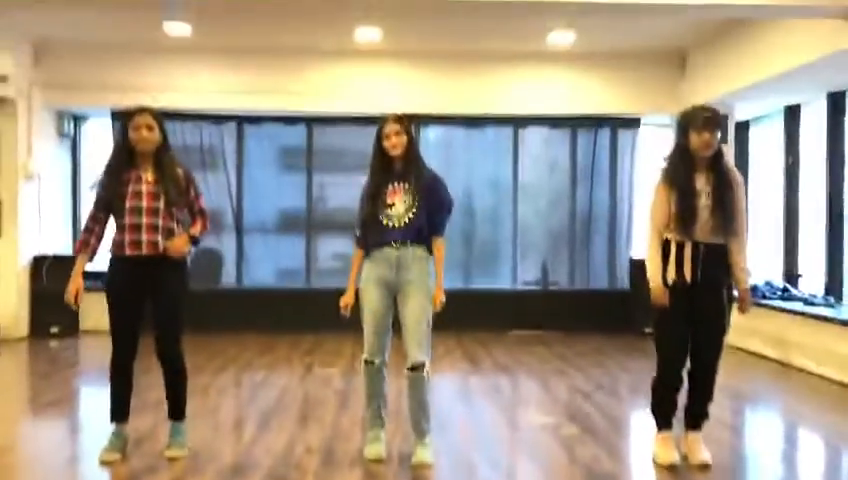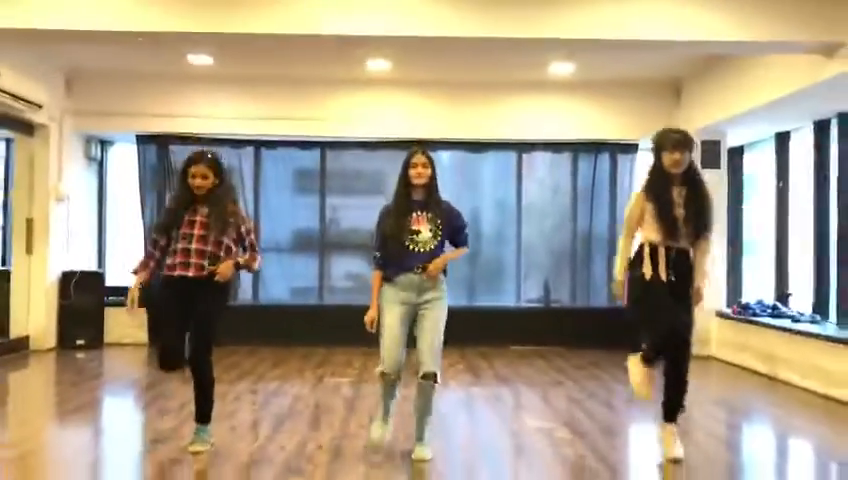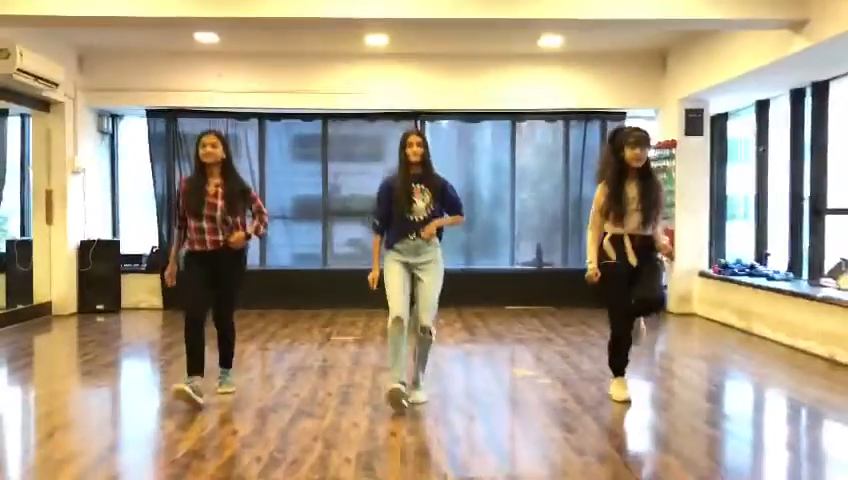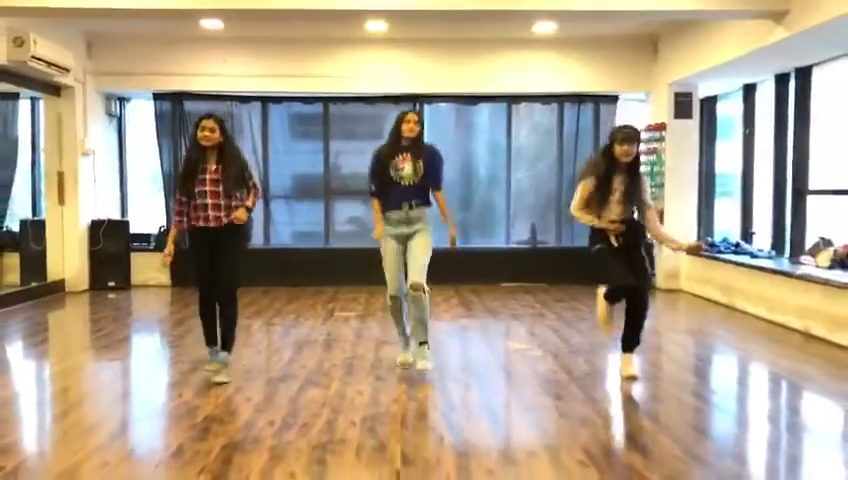
dt=0.5s
person 1, frame 1
left shoulder: (731, 180)
right shoulder: (670, 180)
left elbow: (737, 234)
right elbow: (656, 233)
left wrist: (742, 281)
right wrist: (656, 279)
left hip: (714, 269)
right hip: (676, 267)
left knee: (708, 356)
right knee: (672, 356)
left ankle: (693, 433)
right ankle: (664, 434)
person 1, frame 2
left shoulder: (700, 194)
right shoulder: (648, 193)
left elbow: (703, 240)
right elbow: (627, 233)
left wrist: (698, 280)
right wrist: (621, 274)
left hip: (681, 270)
right hip: (649, 268)
left knee: (680, 351)
right knee: (674, 328)
left ankle: (669, 427)
right ankle: (643, 360)
person 1, frame 3
left shoulder: (654, 184)
right shoulder: (609, 184)
left elbow: (657, 222)
right elbow: (595, 226)
left wrist: (662, 241)
right wrist: (592, 262)
left hip: (645, 252)
right hip: (614, 255)
left knee: (655, 300)
right knee: (622, 321)
left ankle: (639, 312)
right ankle: (618, 379)
person 1, frame 4
left shoulder: (637, 179)
right shoulder: (595, 175)
left elbow: (649, 217)
right elbow: (577, 209)
left wrist: (679, 244)
right wrist: (602, 223)
left hip: (632, 237)
right hip: (604, 239)
left knee: (640, 297)
right knee: (625, 284)
left ankle: (628, 356)
right ankle: (606, 296)
person 2, frame 1
left shoulder: (429, 182)
right shoulder: (373, 187)
left elbow: (437, 236)
right elbow: (362, 240)
left wrist: (439, 284)
right wrist: (350, 287)
left hip: (416, 267)
right hip: (376, 269)
left knee: (417, 357)
right knee: (373, 356)
left ankle: (422, 439)
right ankle: (375, 431)
person 2, frame 2
left shoulder: (445, 211)
right shoulder: (391, 213)
left elbow: (463, 246)
right elbow: (379, 261)
left wrist: (444, 259)
right wrist: (374, 305)
left hip: (432, 293)
right hip: (397, 290)
left knee: (429, 370)
right knee: (391, 365)
left ankle: (420, 438)
right ankle: (383, 416)
person 2, frame 3
left shoulder: (439, 184)
right shoulder: (390, 185)
left elbow: (459, 215)
right elbow: (379, 227)
left wrist: (437, 223)
right wrist: (375, 267)
left hip: (429, 255)
right hip: (396, 255)
left knee: (425, 323)
right knee: (398, 315)
left ankle: (416, 381)
right ankle: (397, 383)
person 2, frame 4
left shoulder: (429, 153)
right shoulder: (383, 154)
left elbow: (437, 188)
right elbow: (374, 193)
left wrist: (450, 225)
right wrist: (378, 224)
left hip: (420, 225)
right hip: (391, 226)
left knee: (417, 284)
right knee: (395, 292)
left ankle: (422, 347)
right ankle: (405, 343)
person 3, frame 1
left shoulder: (177, 176)
right shoulder: (115, 178)
left elbow: (201, 216)
right elbow: (95, 224)
left wrist: (188, 237)
right wrist: (77, 272)
left hip: (167, 269)
right hip: (125, 269)
left knee: (168, 348)
right knee: (122, 350)
left ankle: (178, 429)
right ankle: (119, 431)
person 3, frame 2
left shoulder: (230, 212)
right shoulder: (175, 209)
left elbow: (253, 250)
right elbow: (155, 249)
left wrist: (234, 264)
right wrist: (137, 283)
left hip: (210, 290)
right hip: (174, 287)
left knee: (199, 359)
right knee: (170, 354)
left ankle: (202, 429)
person 3, frame 3
left shoulder: (238, 186)
right shoulder: (188, 186)
left elbow: (261, 216)
right elbow: (181, 226)
left wrist: (246, 233)
right wrist: (172, 262)
left hip: (229, 257)
right hip: (197, 258)
left knee: (223, 315)
right knee: (194, 315)
left ankle: (225, 373)
right ankle: (194, 382)
person 3, frame 4
left shoulder: (236, 165)
right shoulder: (190, 168)
left elbow: (254, 190)
right elbow: (180, 207)
left wrist: (246, 208)
right wrist: (170, 242)
left hip: (231, 234)
right hip: (200, 235)
left knee: (226, 294)
right knee: (206, 294)
right ankle: (212, 351)
